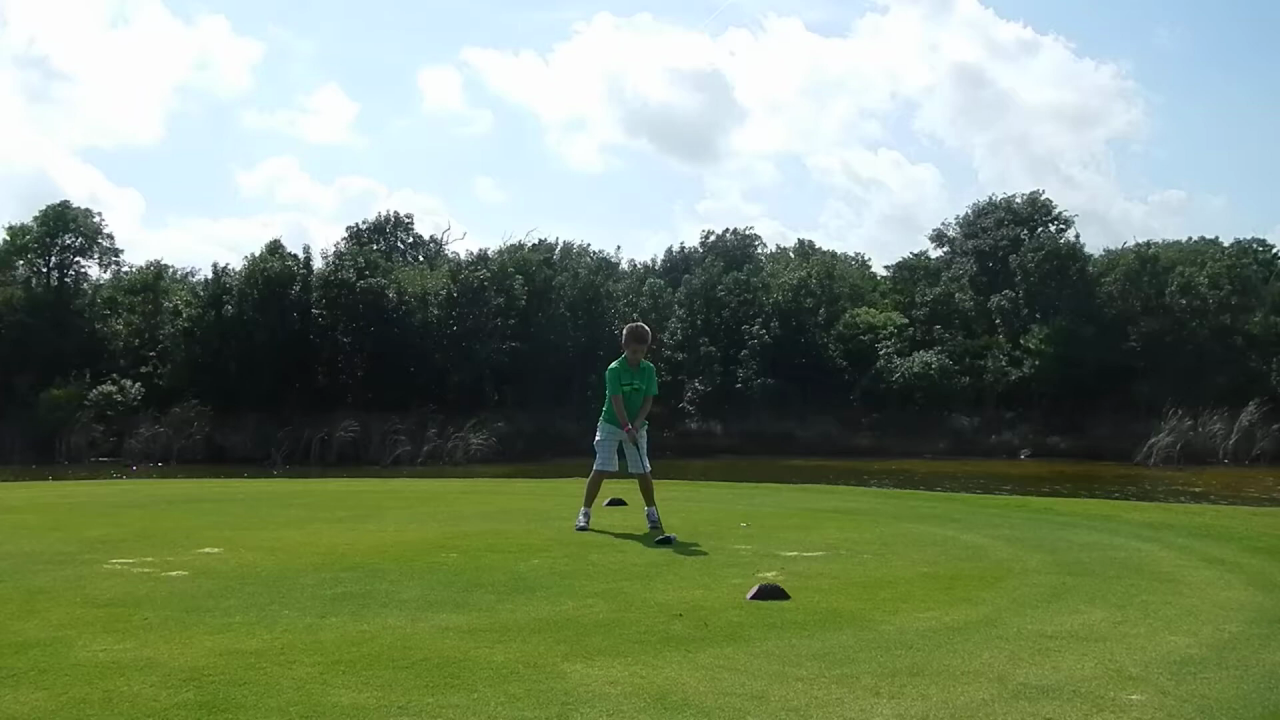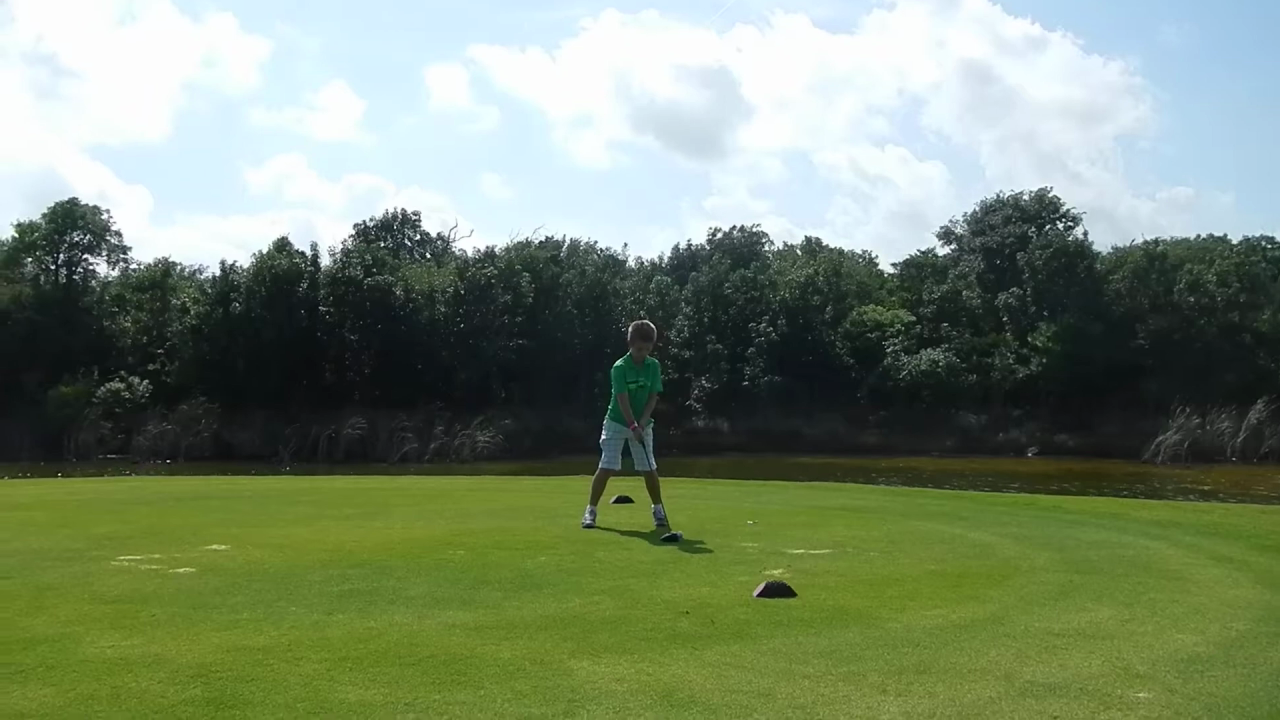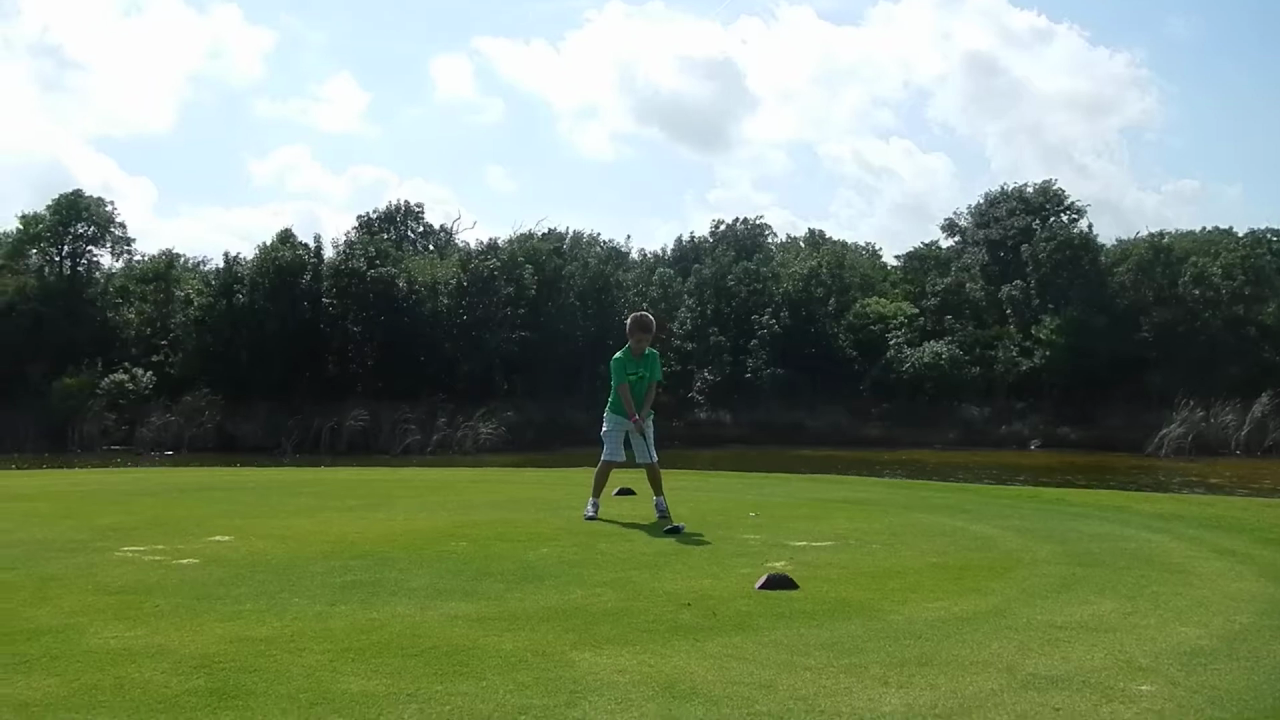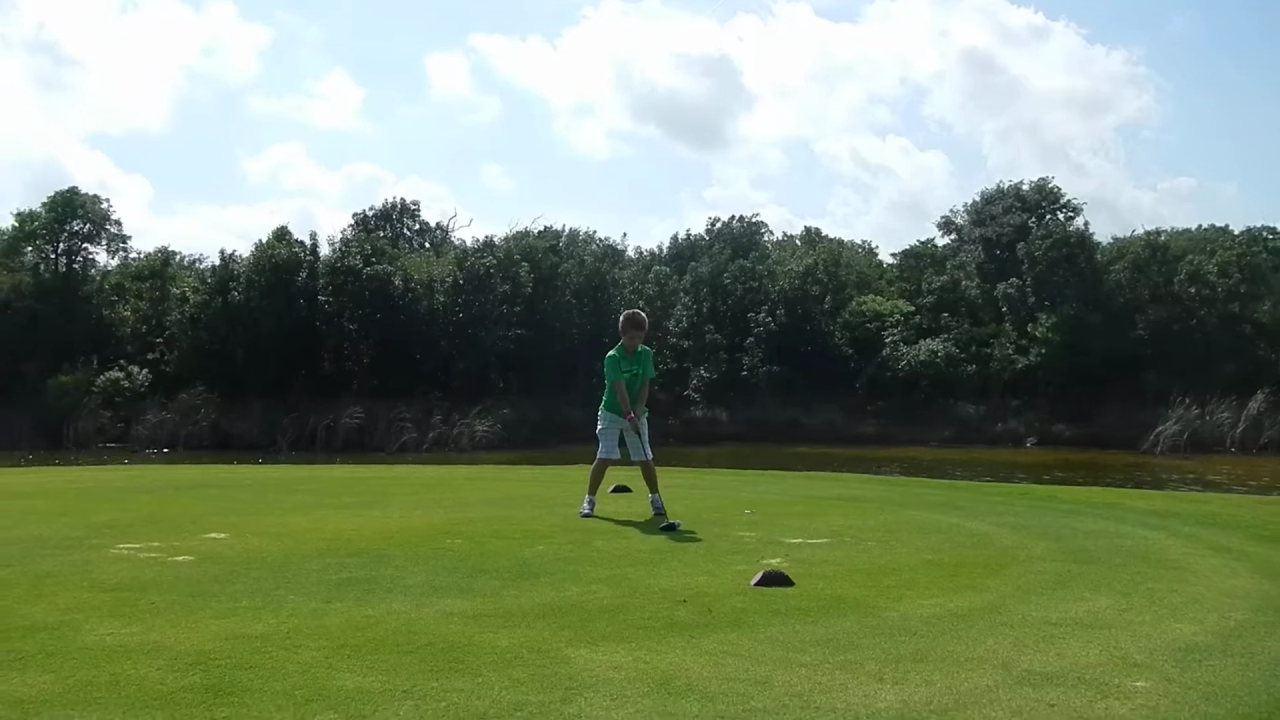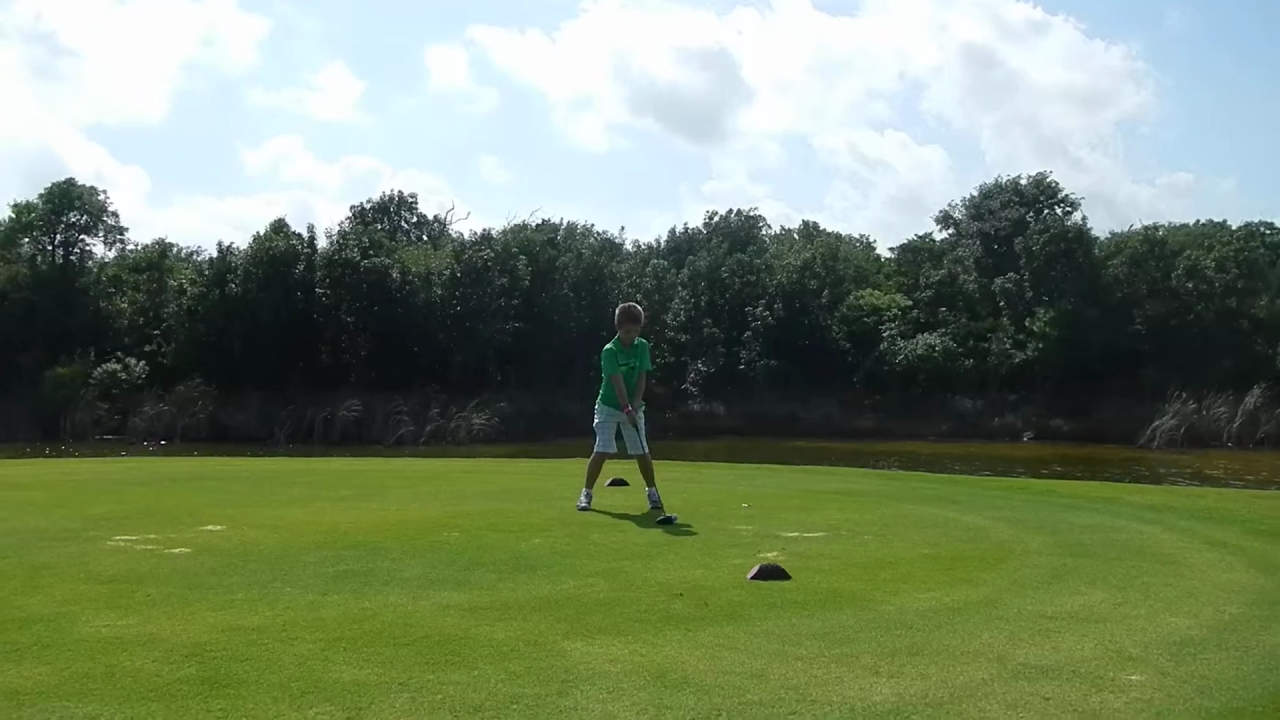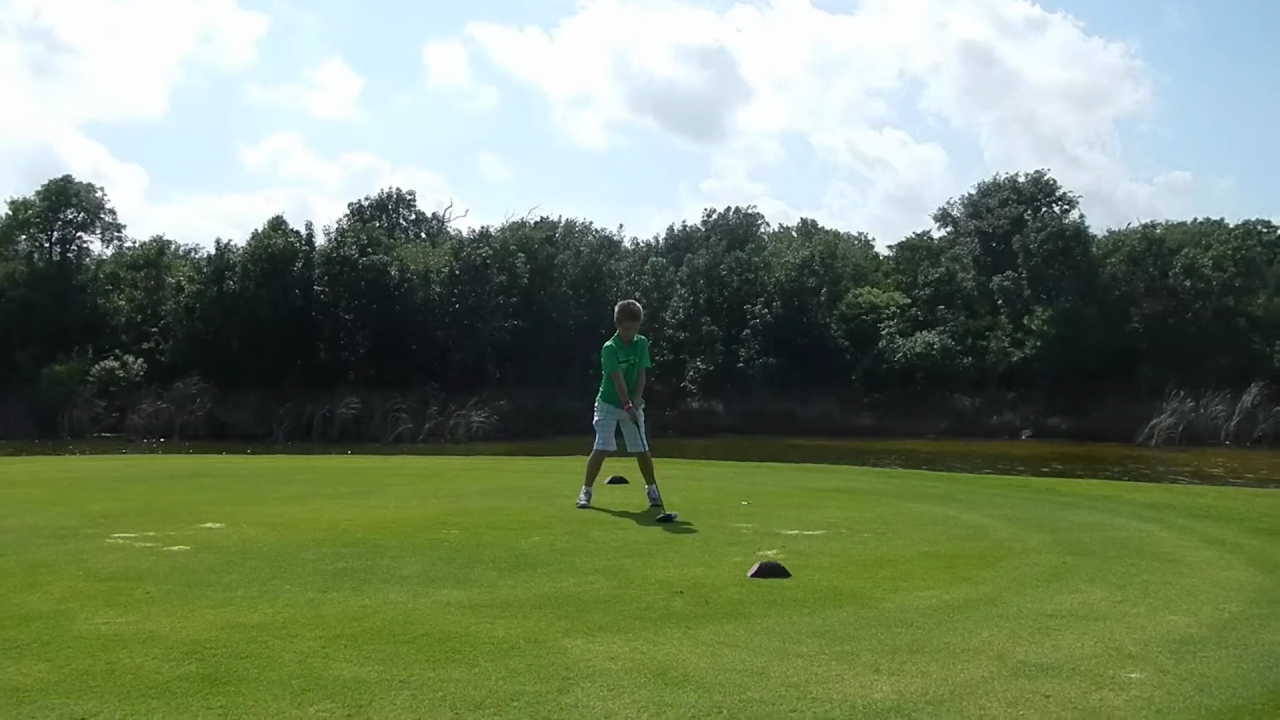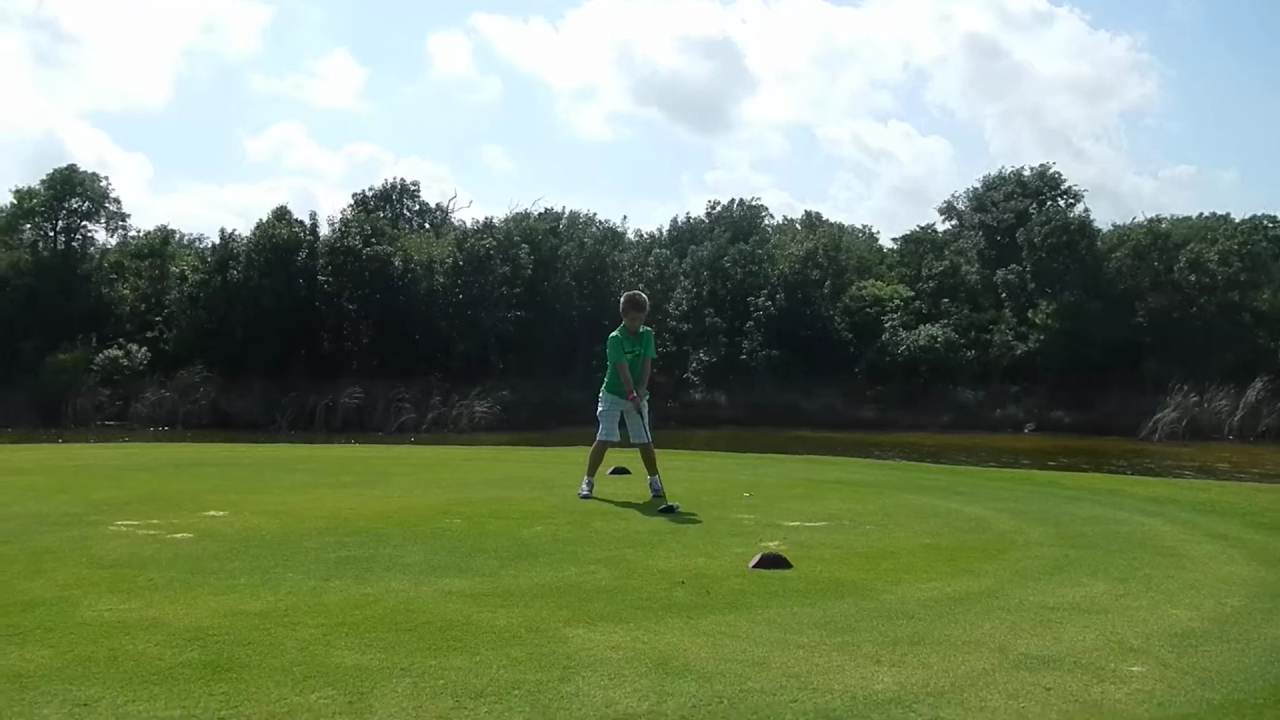
dt=0.1s
person 1, frame 1
left shoulder: (649, 369)
right shoulder: (614, 369)
left elbow: (648, 401)
right elbow: (617, 402)
left wrist: (637, 424)
right wrist: (627, 427)
left hip: (636, 426)
right hip: (611, 425)
left knee: (643, 471)
right knee: (601, 469)
left ankle: (652, 512)
right ankle: (585, 512)
person 1, frame 2
left shoulder: (654, 366)
right shoulder: (619, 367)
left elbow: (653, 397)
right elbow: (622, 400)
left wrist: (642, 422)
right wrist: (632, 426)
left hip: (642, 424)
right hip: (617, 423)
left knee: (649, 468)
right knee: (606, 467)
left ankle: (658, 510)
right ankle: (591, 510)
person 1, frame 3
left shoulder: (653, 357)
right shoulder: (619, 359)
left elbow: (652, 388)
right elbow: (624, 392)
left wrist: (642, 414)
right wrist: (633, 418)
left hip: (642, 416)
right hip: (617, 415)
left knee: (651, 461)
right knee: (609, 460)
left ankle: (660, 502)
right ankle: (593, 502)
person 1, frame 4
left shoulder: (646, 354)
right shoulder: (612, 357)
left elbow: (645, 385)
right elbow: (620, 389)
left wrist: (637, 412)
right wrist: (628, 415)
left hip: (637, 413)
right hip: (612, 413)
left knee: (646, 459)
right knee: (604, 457)
left ankle: (655, 499)
right ankle: (589, 500)
person 1, frame 5
left shoulder: (642, 346)
right shoulder: (609, 351)
left elbow: (642, 378)
right elbow: (617, 382)
left wrist: (634, 405)
right wrist: (626, 408)
left hip: (633, 407)
right hip: (608, 406)
left knee: (642, 452)
right knee: (602, 451)
left ankle: (652, 492)
right ankle: (586, 493)
person 1, frame 6
left shoulder: (642, 343)
right shoulder: (609, 348)
left elbow: (641, 375)
right elbow: (617, 379)
left wrist: (634, 402)
right wrist: (626, 405)
left hip: (633, 404)
right hip: (608, 404)
left knee: (642, 450)
right knee: (601, 449)
left ankle: (652, 490)
right ankle: (586, 491)
person 1, frame 7
left shoulder: (647, 334)
right shoulder: (615, 338)
left elbow: (647, 366)
right elbow: (622, 369)
left wrist: (640, 392)
right wrist: (631, 396)
left hip: (637, 395)
right hip: (613, 395)
left knee: (644, 440)
right knee: (604, 439)
left ankle: (654, 481)
right ankle: (588, 481)
